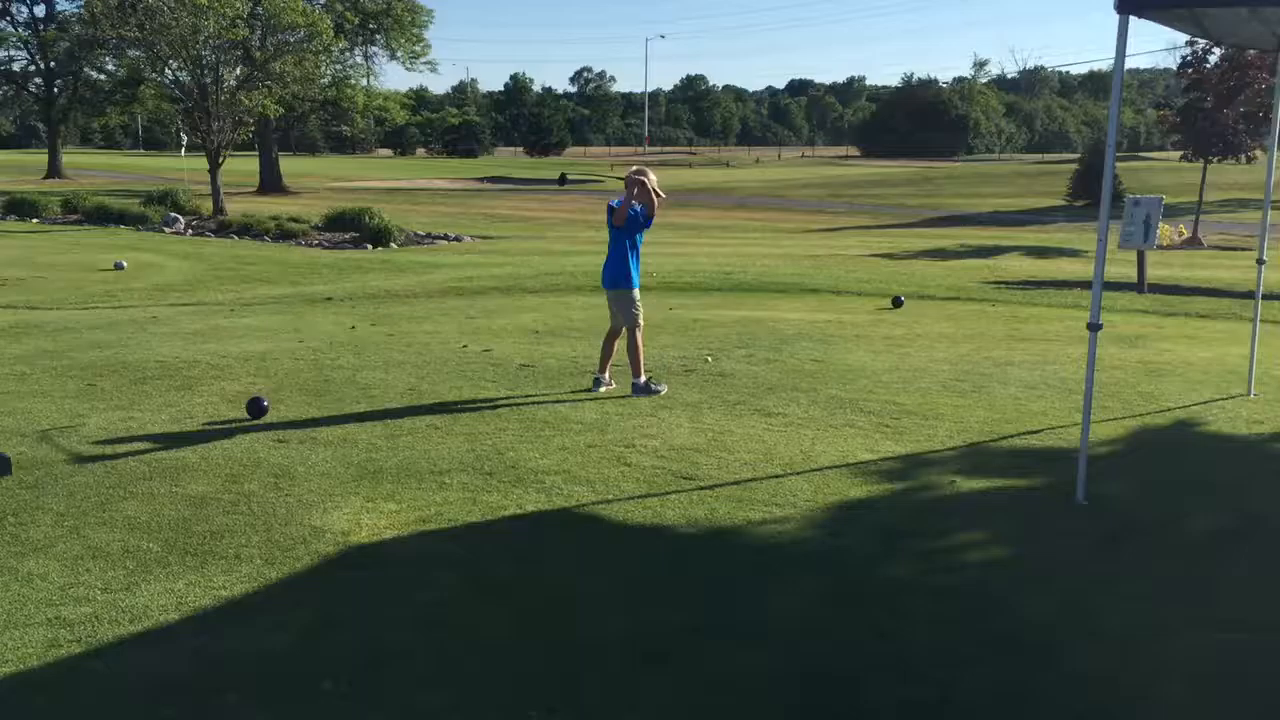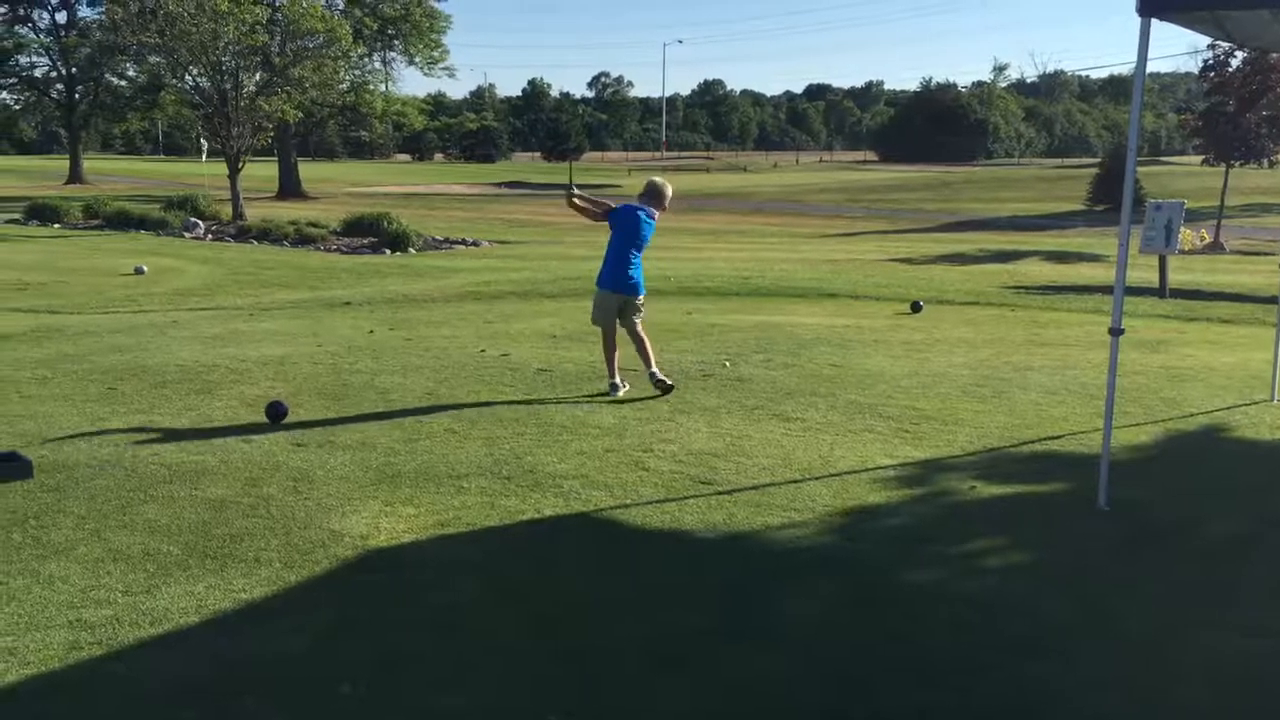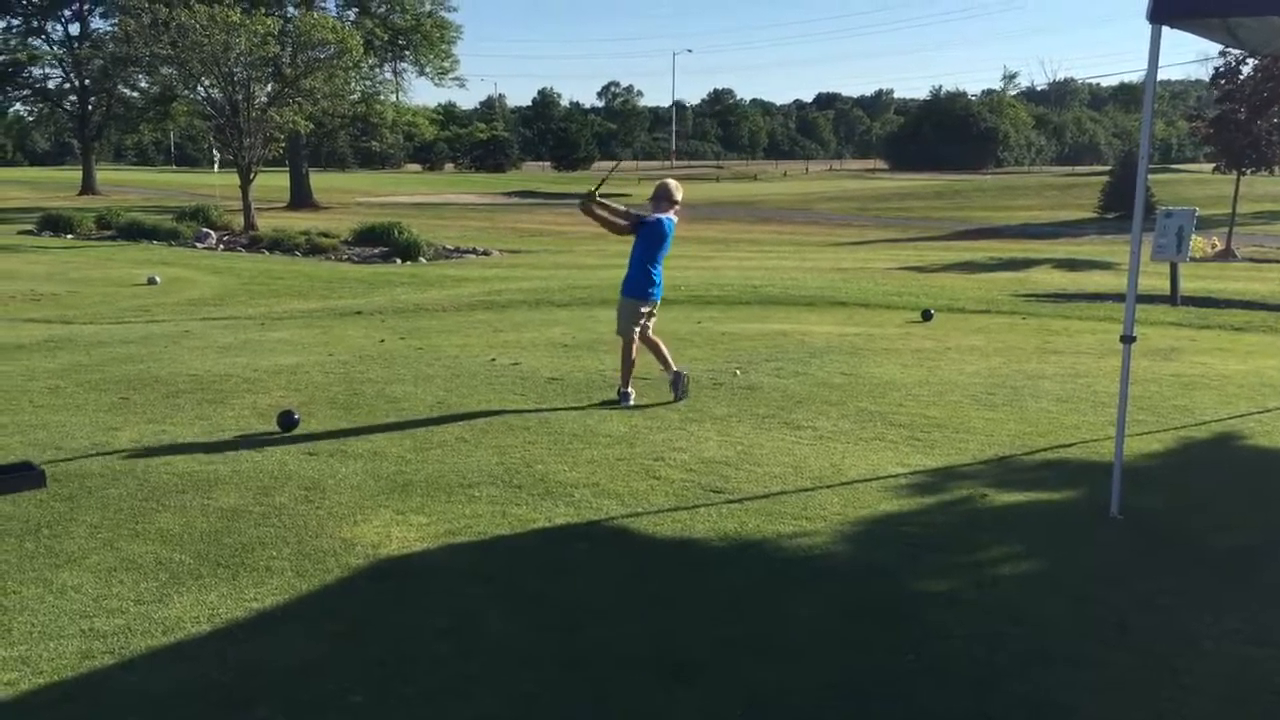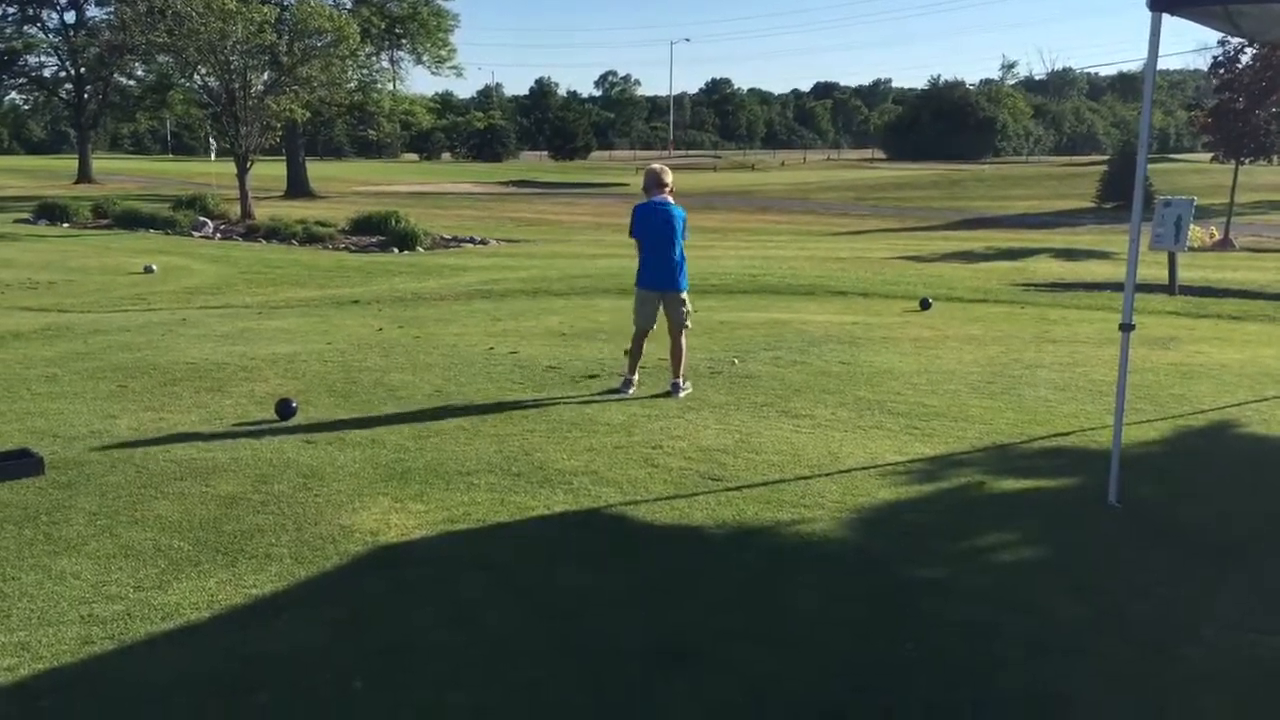
dt=0.5s
person 1, frame 1
left shoulder: (641, 211)
right shoulder: (616, 207)
left elbow: (654, 207)
right elbow: (618, 220)
left wrist: (648, 189)
right wrist: (630, 196)
left hip: (618, 277)
right hip: (622, 278)
left knee: (617, 327)
right knee: (634, 327)
left ankle: (601, 377)
right ankle: (639, 381)
person 1, frame 2
left shoulder: (627, 211)
right shoulder: (649, 223)
left elbow: (599, 214)
left wrist: (574, 200)
right wrist: (580, 197)
left hip: (608, 282)
right hip: (633, 285)
left knee: (608, 331)
right knee: (635, 330)
left ankle: (614, 382)
right ankle: (654, 372)
person 1, frame 3
left shoulder: (658, 223)
right shoulder: (664, 223)
left elbow: (623, 229)
right elbow: (629, 216)
left wrist: (593, 213)
right wrist: (598, 201)
left hip: (636, 289)
right hip: (653, 290)
left knee: (629, 340)
right knee: (646, 335)
left ankle: (625, 391)
right ankle: (673, 374)
person 1, frame 4
left shoulder: (640, 210)
right shoulder: (680, 213)
left elbow: (640, 246)
right elbow: (679, 243)
left hip: (648, 281)
right hip: (675, 282)
left knee: (641, 331)
right knee: (677, 333)
left ankle: (630, 379)
right ankle: (678, 382)
